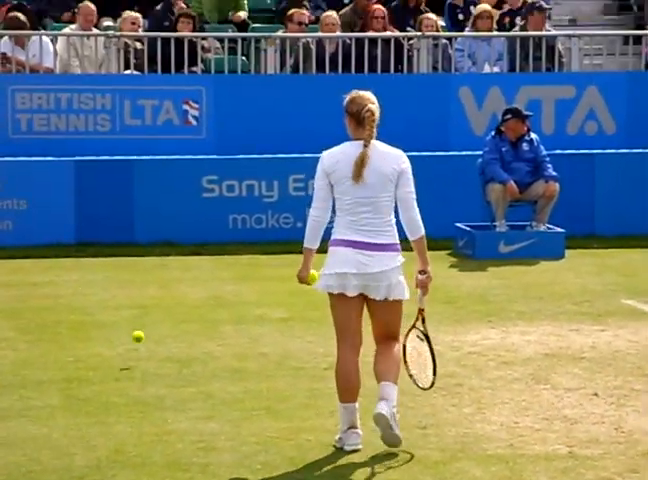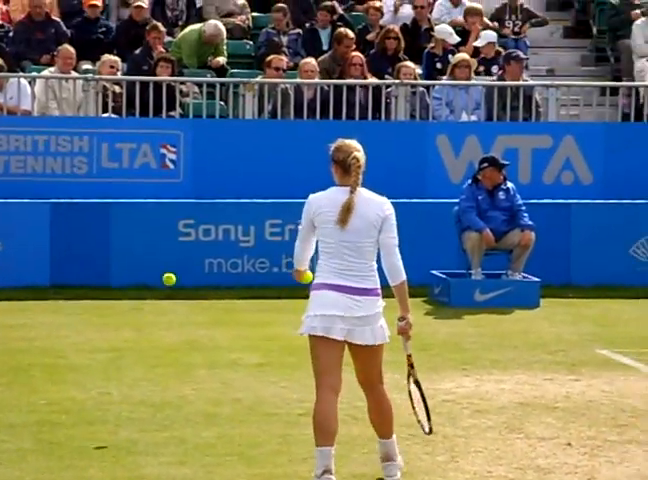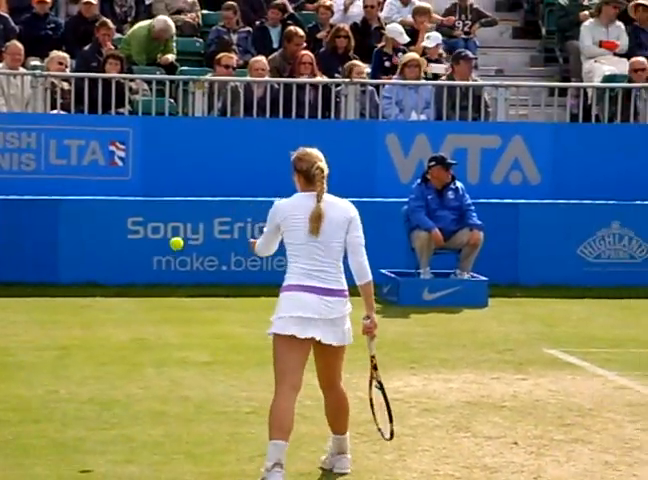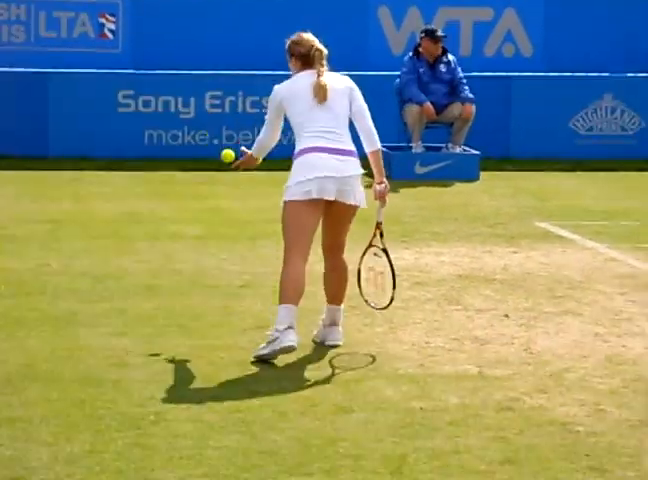
dt=0.2s
person 1, frame 1
left shoulder: (330, 158)
right shoulder: (397, 159)
left elbow: (318, 213)
right elbow: (411, 217)
left wrist: (306, 258)
right wrist: (423, 266)
left hip: (343, 258)
right hip: (384, 260)
left knee: (348, 347)
right knee: (387, 341)
left ankle: (349, 429)
right ankle: (386, 404)
person 1, frame 2
left shoulder: (316, 202)
right shoulder: (381, 206)
left elbow: (300, 248)
right elbow: (393, 264)
left wrist: (300, 269)
right wrist: (405, 313)
left hip: (326, 302)
right hip: (365, 305)
left knee: (327, 390)
right knee: (373, 387)
person 1, frame 3
left shoulder: (282, 208)
right shoulder: (347, 210)
left elbow: (265, 247)
right elbow: (361, 264)
left wrist: (256, 244)
right wrist: (370, 312)
left hip: (296, 303)
right hip: (334, 306)
left knee: (286, 388)
right knee: (331, 385)
person 1, frame 4
left shoulder: (282, 90)
right shoulder: (345, 83)
left elbow: (268, 138)
right elbow: (369, 134)
left wrist: (251, 158)
right wrist: (380, 178)
left hip: (310, 168)
right hip: (347, 169)
left knee: (295, 255)
right knee: (335, 254)
left ankle: (283, 331)
right ankle: (331, 327)
